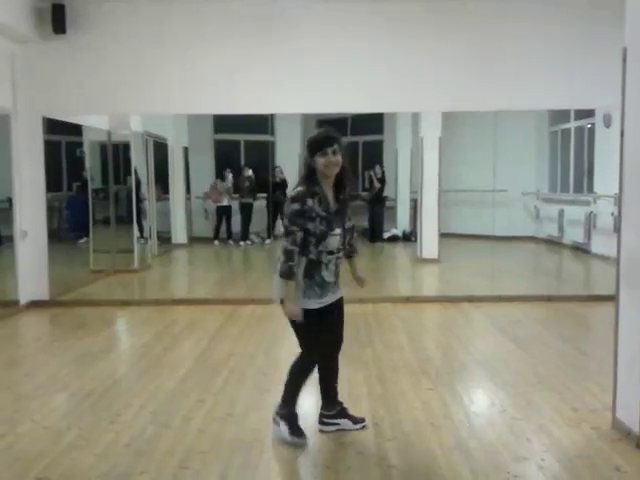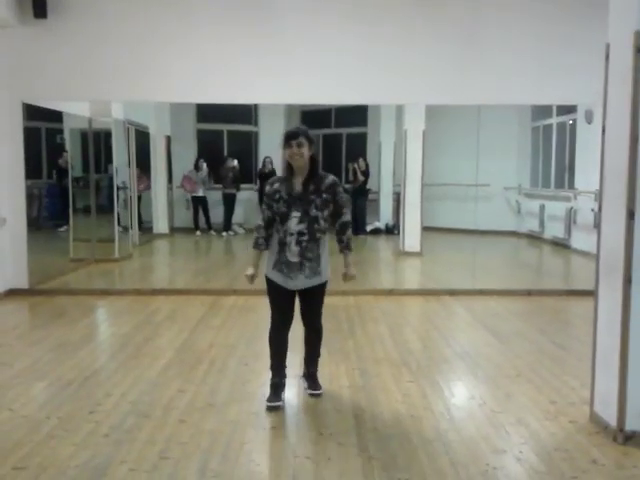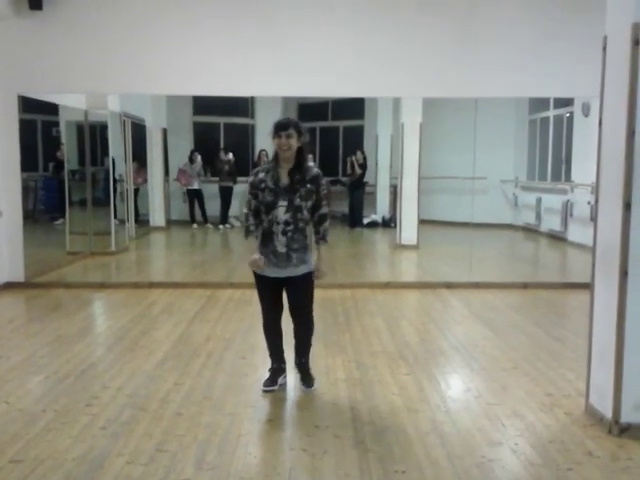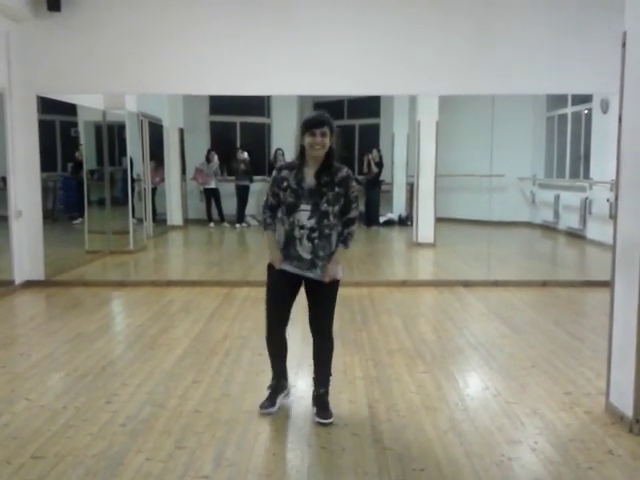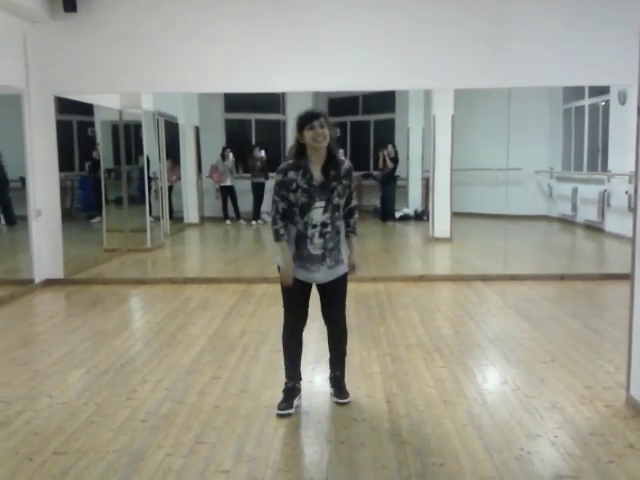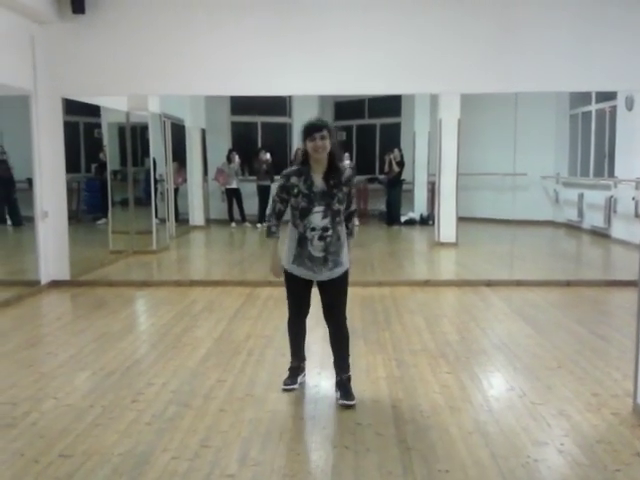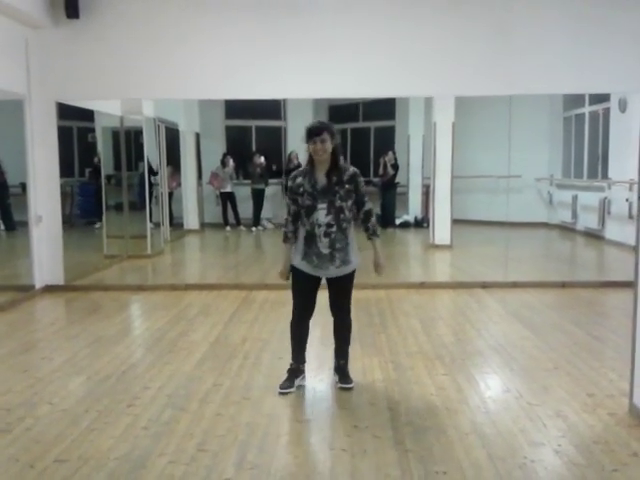
dt=0.7s
person 1, frame 1
left shoulder: (342, 192)
right shoulder: (301, 199)
right elbow: (291, 250)
left wrist: (353, 268)
right wrist: (289, 298)
left hip: (329, 286)
right hip: (303, 287)
left knee: (332, 346)
right knee: (313, 352)
left ankle: (330, 410)
right ankle: (284, 414)
person 1, frame 2
left shoulder: (329, 184)
right shoulder: (275, 186)
left elbow: (342, 223)
right elbow: (265, 226)
left wrist: (348, 263)
right wrist: (254, 264)
left hip: (314, 269)
right hip: (279, 269)
left knee: (313, 324)
right knee: (279, 325)
left ankle: (311, 374)
right ankle: (277, 383)
person 1, frame 3
left shoulder: (313, 176)
right shoulder: (260, 175)
left elbow: (321, 218)
right elbow: (252, 215)
left wrist: (319, 257)
right wrist: (254, 251)
left hip: (301, 261)
right hip: (266, 261)
left knee: (303, 316)
right knee: (271, 317)
left ankle: (303, 365)
right ankle: (277, 370)
person 1, frame 4
left shoulder: (342, 177)
right shoulder: (284, 172)
left elbow: (350, 221)
right elbow: (269, 211)
left wrist: (336, 260)
right wrist: (272, 249)
left hip: (324, 267)
right hip: (285, 262)
left knee: (322, 331)
right knee: (275, 325)
left ankle: (321, 395)
right ankle: (278, 385)
person 1, frame 5
left shoulder: (344, 169)
right shoulder: (287, 172)
left elbow: (350, 213)
right elbow: (278, 218)
left wrist: (351, 251)
right wrist: (286, 260)
left hip: (334, 261)
right hip: (296, 262)
left knee: (336, 322)
right knee: (293, 324)
left ankle: (337, 379)
right ankle: (292, 388)
person 1, frame 6
left shoulder: (345, 176)
right shoulder: (290, 177)
left elbow: (349, 216)
right elbow: (274, 216)
left wrist: (348, 248)
right wrist: (274, 256)
left hip: (334, 262)
right hip: (297, 261)
left knee: (337, 320)
right knee: (297, 317)
left ankle: (343, 381)
right ankle: (297, 367)
person 1, frame 7
left shoulder: (351, 176)
right shoulder: (297, 179)
left elbow: (366, 213)
right elbow: (291, 221)
left wrist: (376, 252)
right wrist: (286, 259)
left hip: (342, 260)
right hip: (306, 260)
left knee: (342, 315)
right knee: (300, 314)
left ankle: (342, 367)
right ankle: (296, 369)
